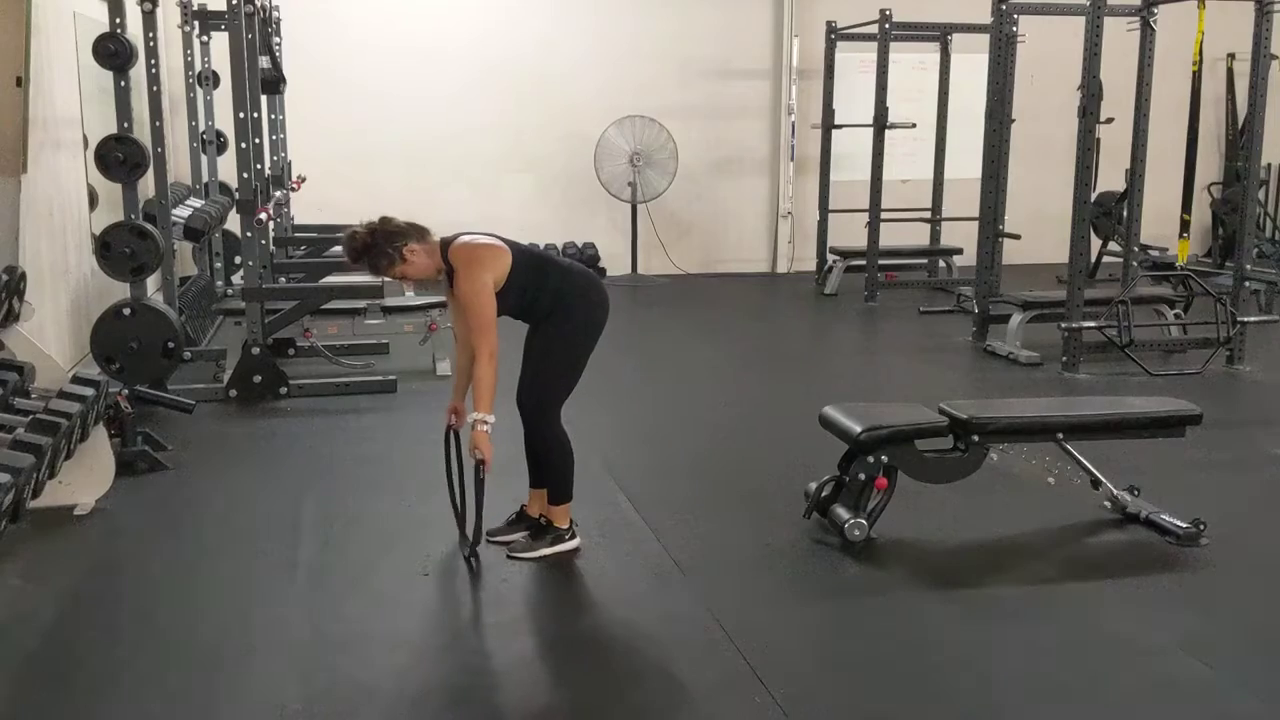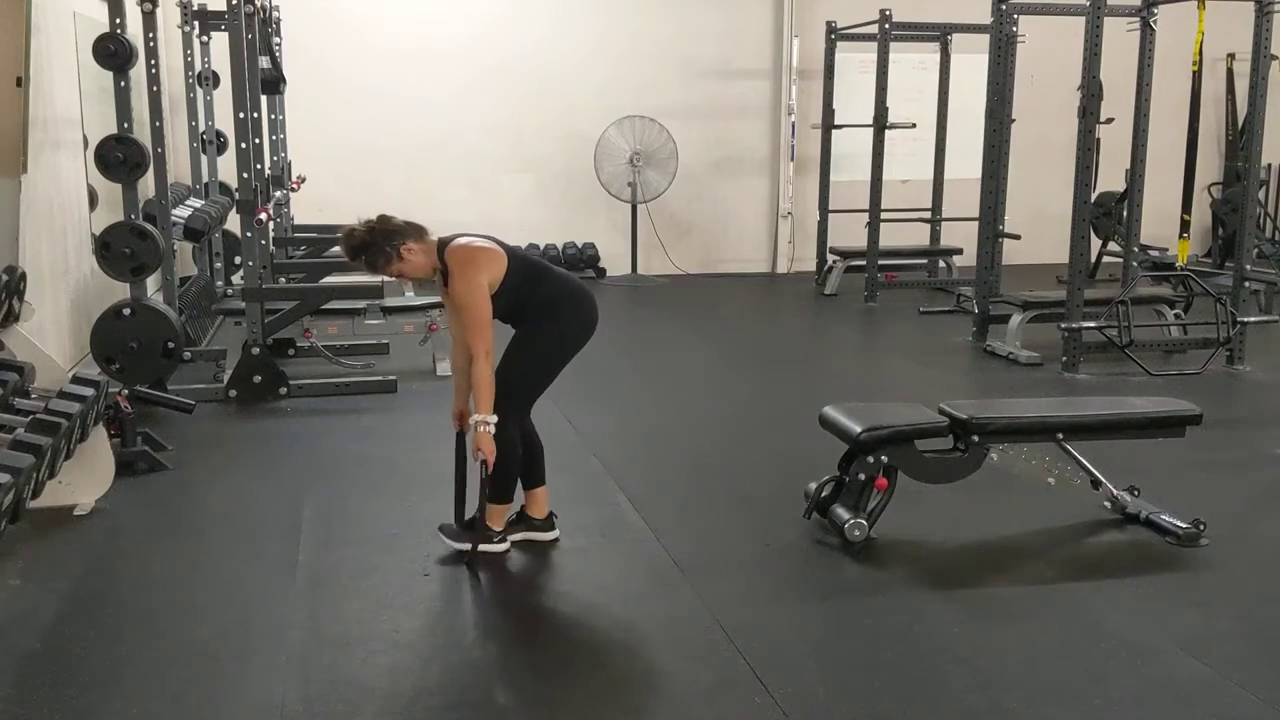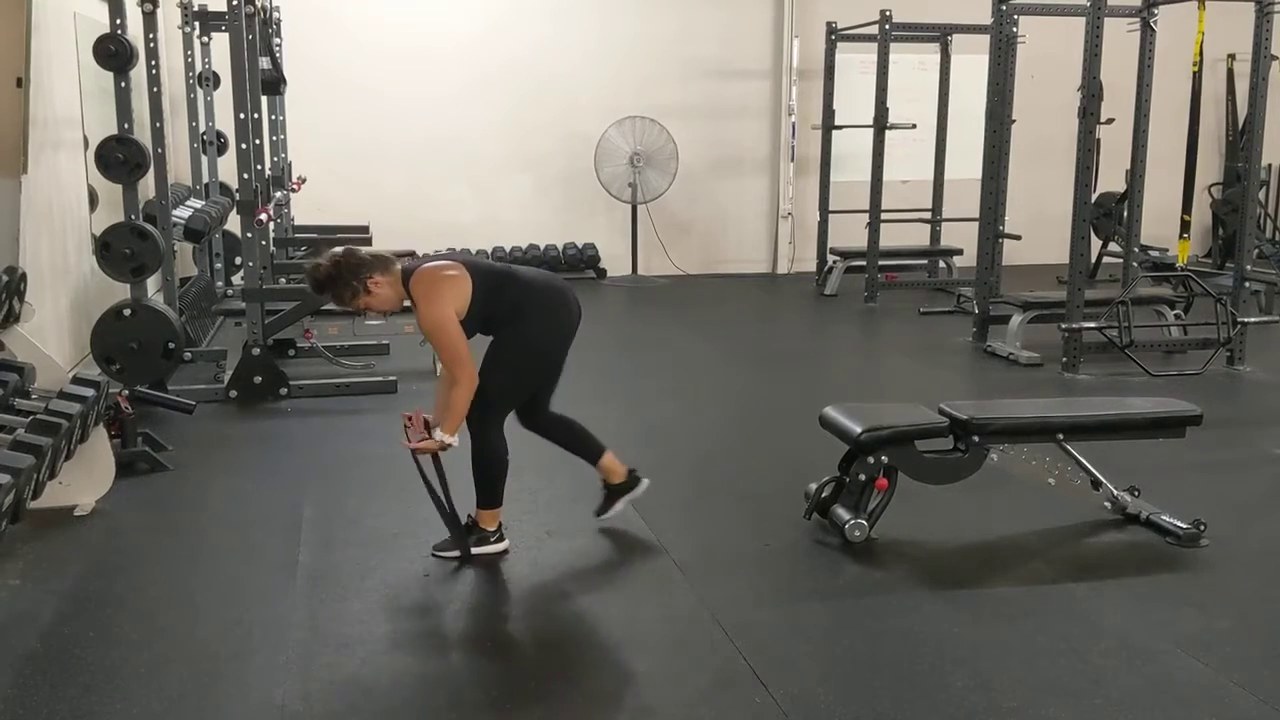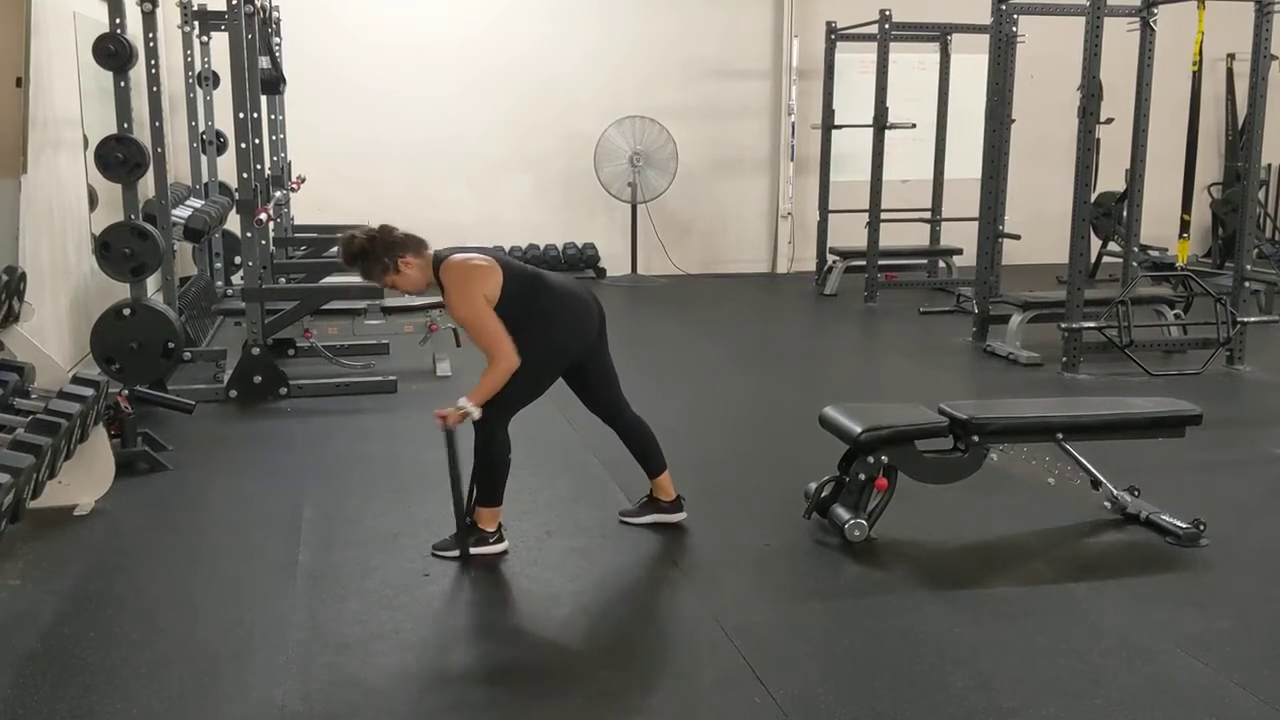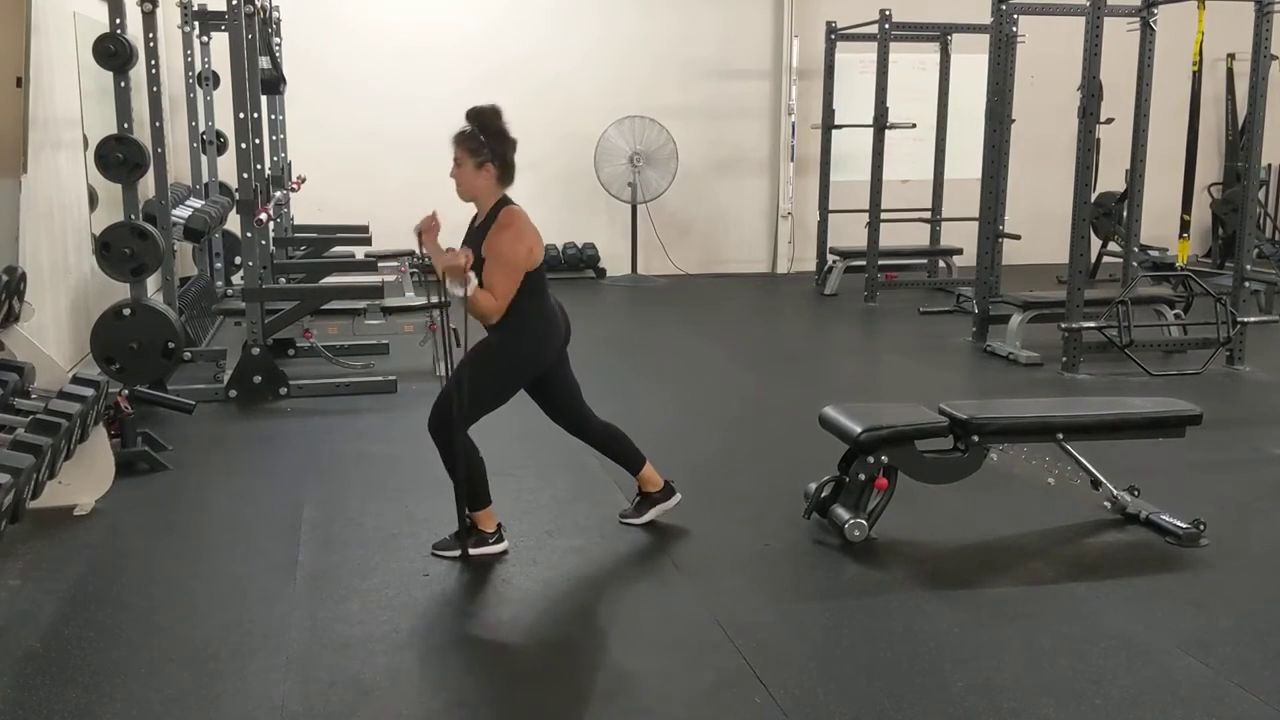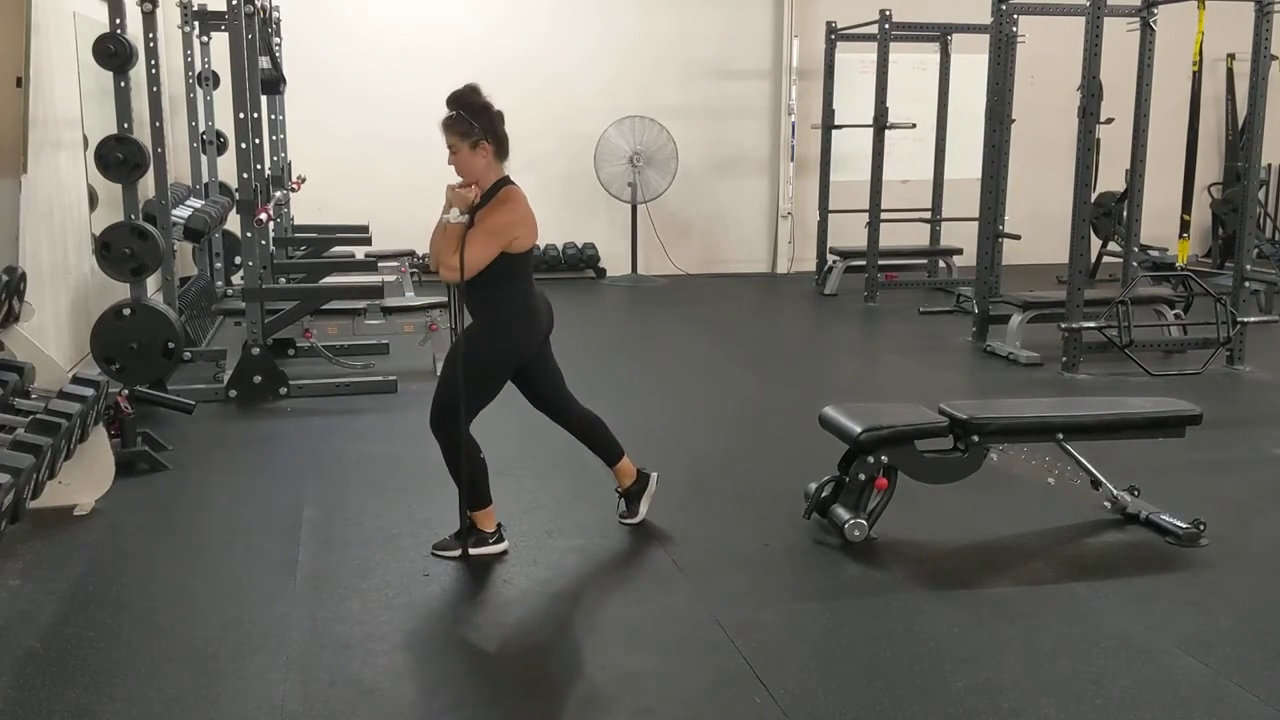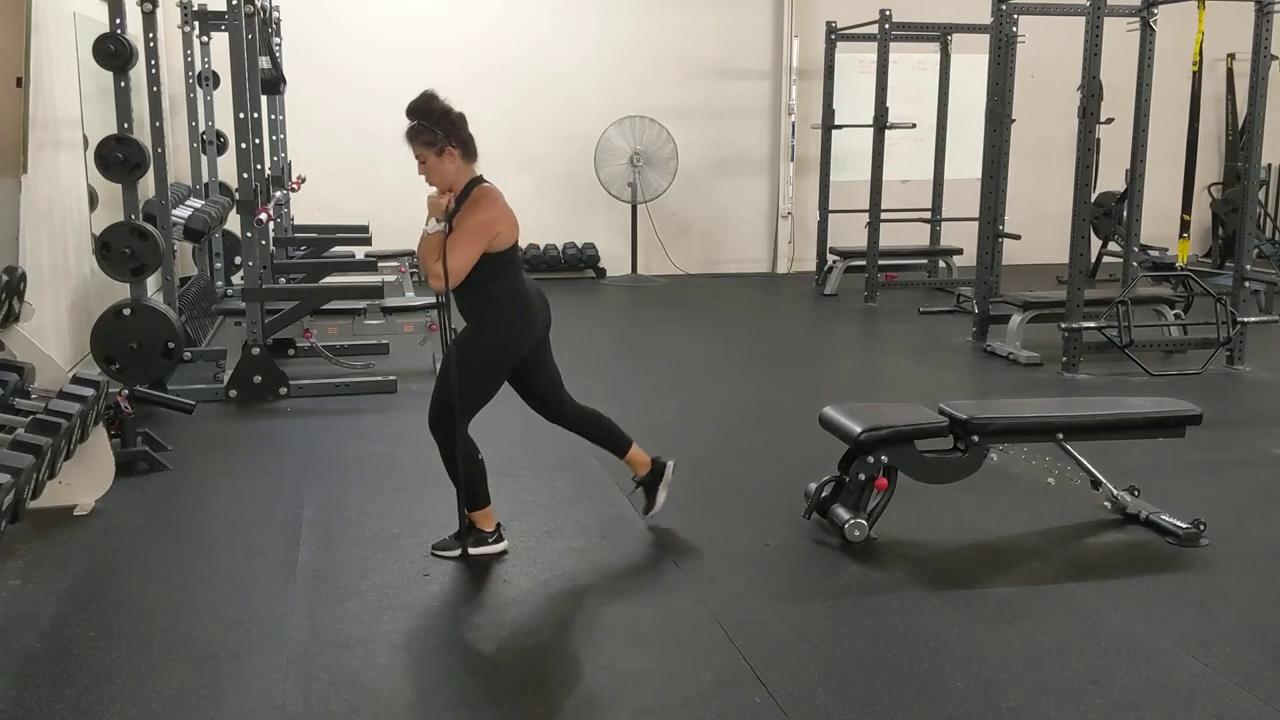
dt=0.7s
person 1, frame 1
left shoulder: (469, 266)
right shoulder: (451, 265)
left elbow: (486, 353)
right elbow: (466, 343)
left wrist: (481, 424)
right wrist: (458, 398)
left hip: (579, 307)
right hip: (556, 311)
left knee: (541, 412)
right knee: (530, 407)
left ankle: (561, 527)
right ankle: (536, 512)
person 1, frame 2
left shoulder: (464, 268)
right shoulder: (446, 264)
left elbow: (482, 354)
right elbow: (462, 344)
left wrist: (483, 424)
right wrist: (461, 402)
left hip: (566, 314)
right hip: (554, 313)
left knee: (503, 411)
right knee: (510, 411)
left ankle: (493, 528)
right ankle: (538, 516)
person 1, frame 3
left shoulder: (431, 299)
right shoulder: (422, 276)
left elbow: (466, 378)
right elbow: (455, 363)
left wrist: (444, 436)
right wrist: (437, 417)
left hip: (543, 317)
right hip: (557, 305)
left knee: (485, 419)
right knee: (533, 413)
left ankle: (488, 530)
right ankle: (621, 479)
person 1, frame 4
left shoulder: (458, 286)
right shoulder: (452, 265)
left elbow: (507, 358)
left wrist: (467, 407)
right wrist: (489, 386)
left hip: (561, 326)
right hip: (579, 309)
left knee: (489, 417)
right knee: (612, 407)
left ankle: (486, 531)
right ankle: (666, 498)
person 1, frame 5
left shoulder: (508, 230)
right shoulder: (484, 218)
left elbow: (492, 310)
right elbow: (478, 290)
left wrist: (461, 277)
right wrist: (435, 250)
left hip: (523, 340)
right hip: (541, 332)
left knee: (446, 422)
right knee: (577, 417)
left ankle: (486, 531)
right ankle: (655, 487)
person 1, frame 6
left shoulder: (506, 207)
right shoulder: (482, 197)
left elbow: (452, 270)
right elbow: (437, 260)
left wrist: (457, 214)
right wrist: (451, 211)
left hip: (503, 330)
right hip: (521, 322)
left knee: (447, 421)
right knee: (560, 405)
left ankle: (485, 532)
right ankle: (633, 480)
person 1, frame 7
left shoulder: (482, 206)
right shoulder: (462, 198)
left elbow: (441, 278)
right elbow: (428, 266)
left wrist: (437, 220)
right wrist: (436, 219)
left hip: (500, 329)
right hip: (521, 318)
left knee: (446, 422)
right knee: (558, 405)
left ankle: (483, 531)
right ankle: (647, 468)
